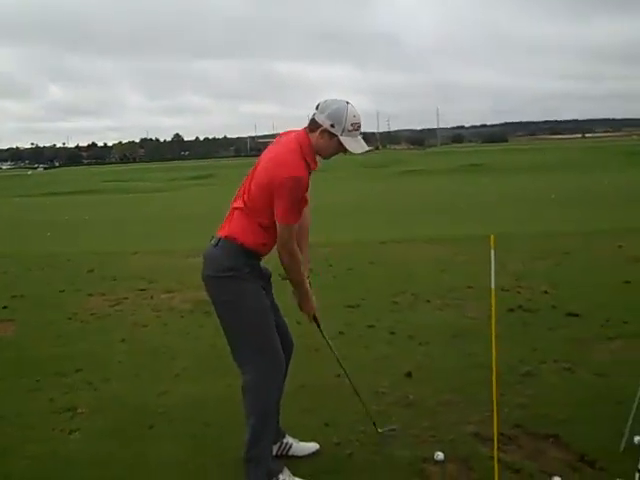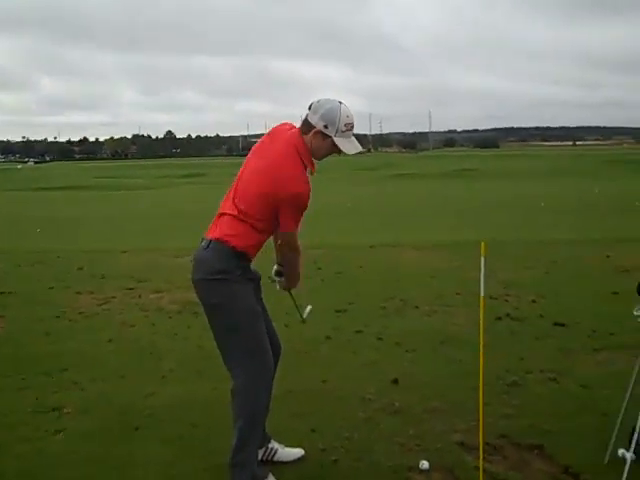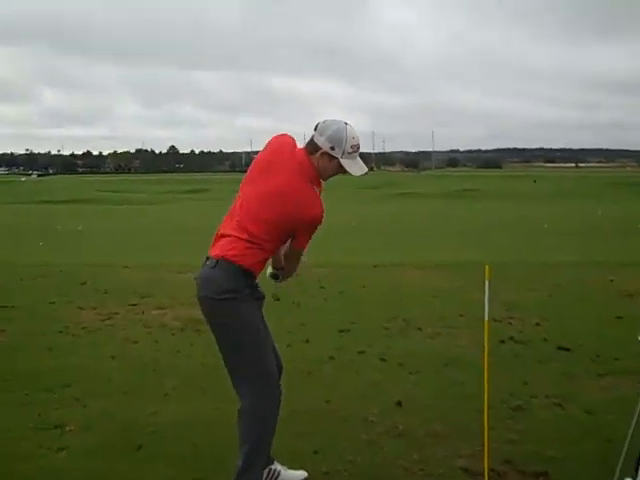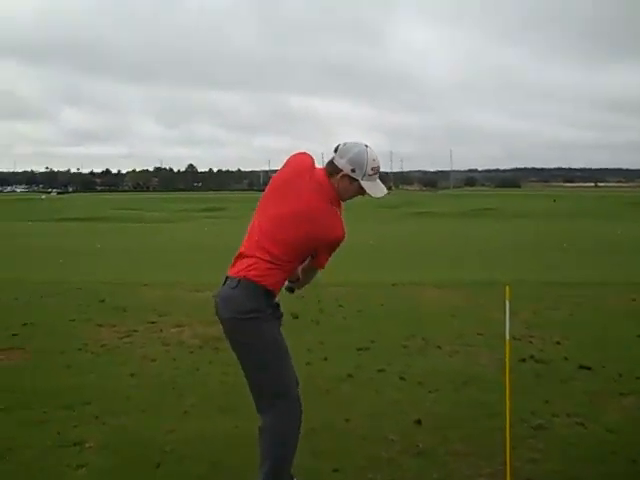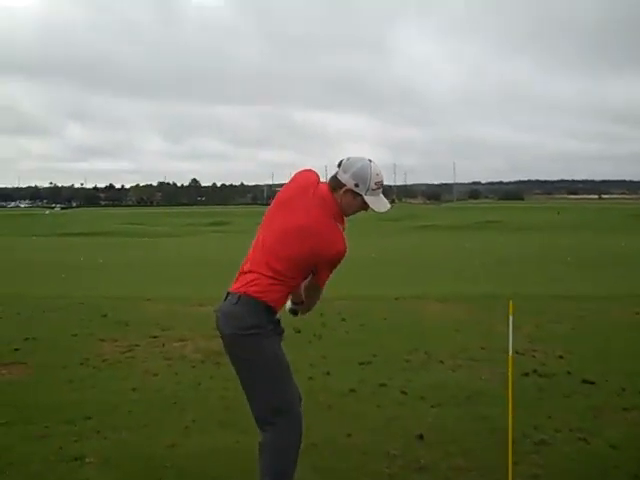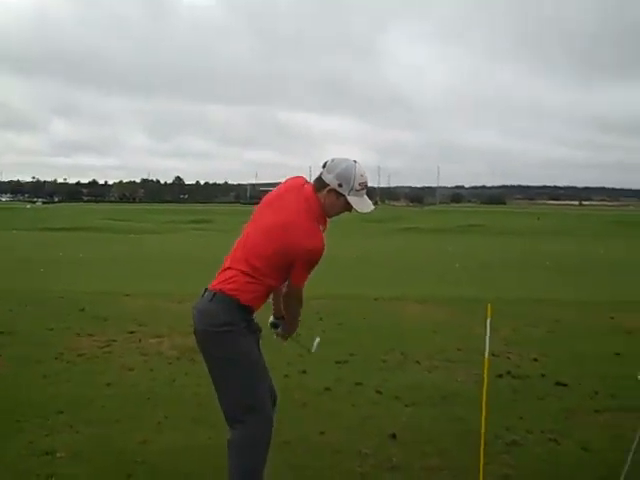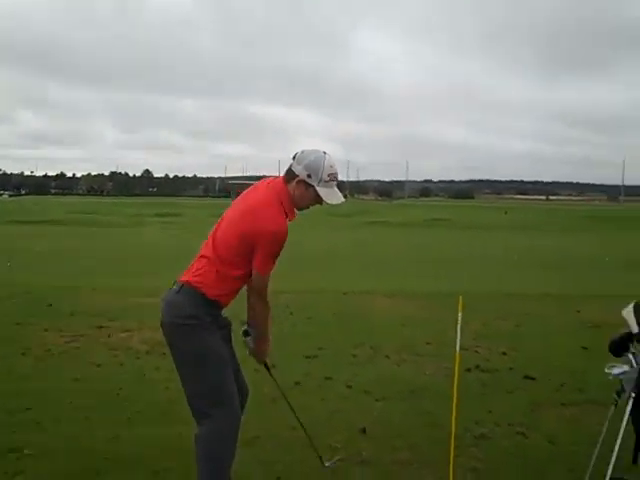
dt=0.1s
person 1, frame 1
left shoulder: (294, 140)
right shoulder: (292, 172)
left elbow: (302, 216)
right elbow: (287, 246)
left wrist: (304, 280)
right wrist: (305, 295)
left hip: (245, 261)
right hip: (231, 265)
left knee: (280, 348)
right knee: (265, 363)
left ankle: (270, 437)
person 1, frame 2
left shoulder: (281, 133)
right shoulder: (297, 184)
right elbow: (288, 245)
left wrist: (284, 268)
right wrist: (292, 278)
left hip: (221, 259)
right hip: (223, 267)
left knee: (267, 351)
right knee: (254, 369)
left ankle: (256, 443)
person 1, frame 3
left shoulder: (281, 144)
right shoulder: (310, 207)
right elbow: (290, 258)
right wrist: (282, 269)
left hip: (223, 276)
right hip: (229, 286)
left knee: (268, 370)
right knee: (262, 387)
person 1, frame 4
left shoulder: (300, 163)
right shoulder: (332, 228)
left hip: (236, 292)
right hip: (250, 305)
left knee: (285, 392)
right knee: (284, 408)
person 1, frame 5
left shoulder: (305, 180)
right shoulder: (333, 243)
right elbow: (312, 293)
right wrist: (304, 302)
left hip: (238, 307)
right hip: (251, 320)
left knee: (287, 406)
right knee: (284, 422)
person 1, frame 6
left shoulder: (294, 186)
right shoulder: (311, 239)
right elbow: (293, 295)
left wrist: (280, 307)
right wrist: (291, 323)
left hip: (225, 310)
right hip: (224, 319)
left knee: (263, 403)
right knee: (254, 420)
person 1, frame 7
left shoulder: (269, 185)
right shoulder: (274, 226)
right elbow: (258, 293)
left wrist: (254, 324)
right wrist: (262, 340)
left hip: (197, 306)
right hip: (191, 312)
left knee: (235, 397)
right knee: (221, 414)
